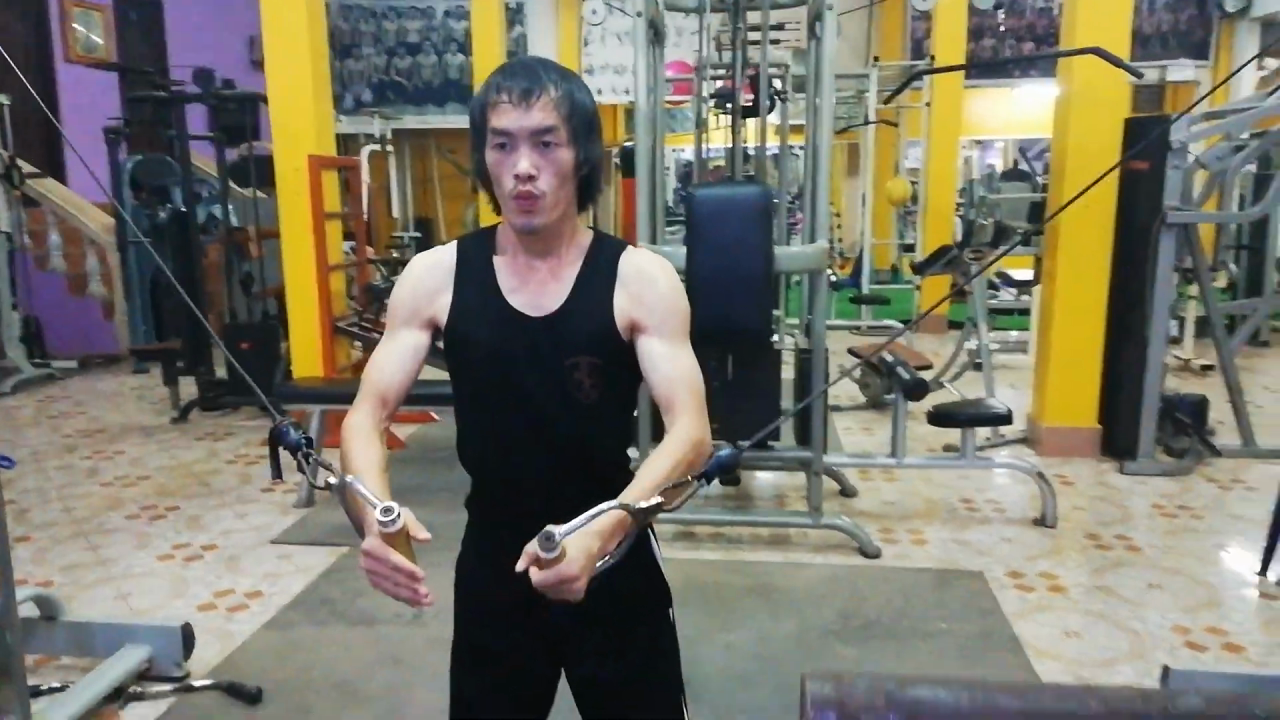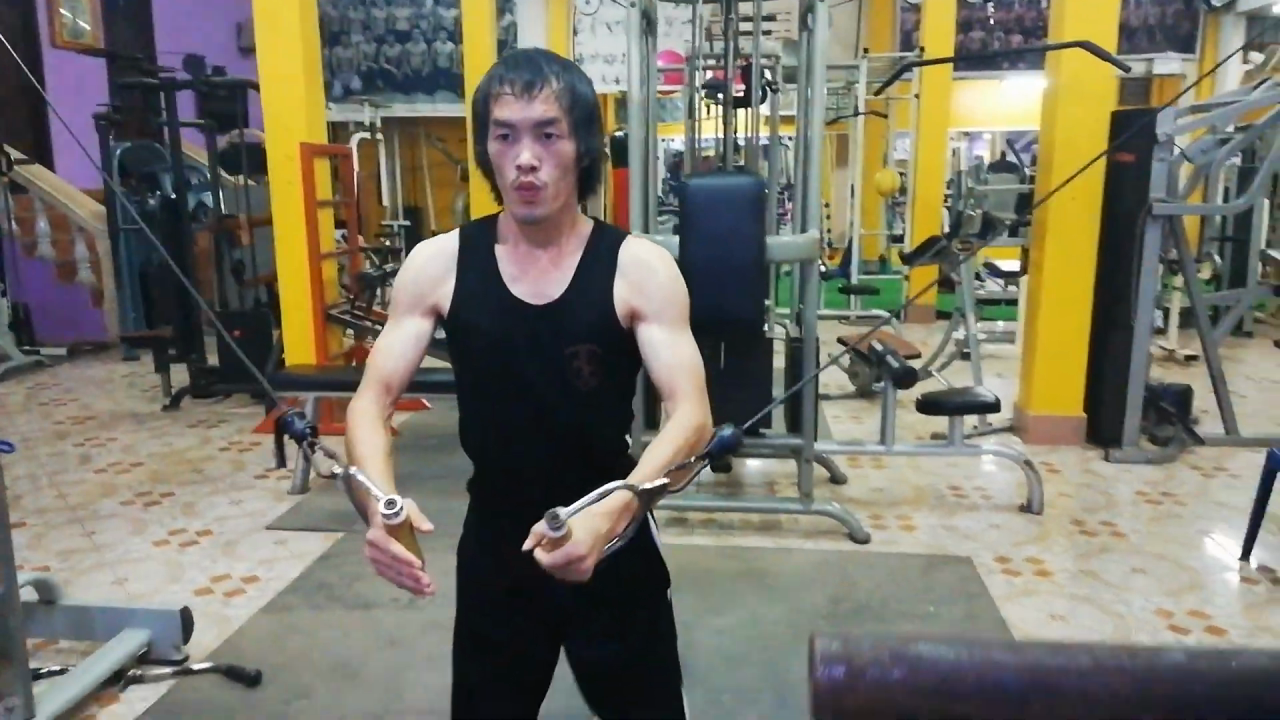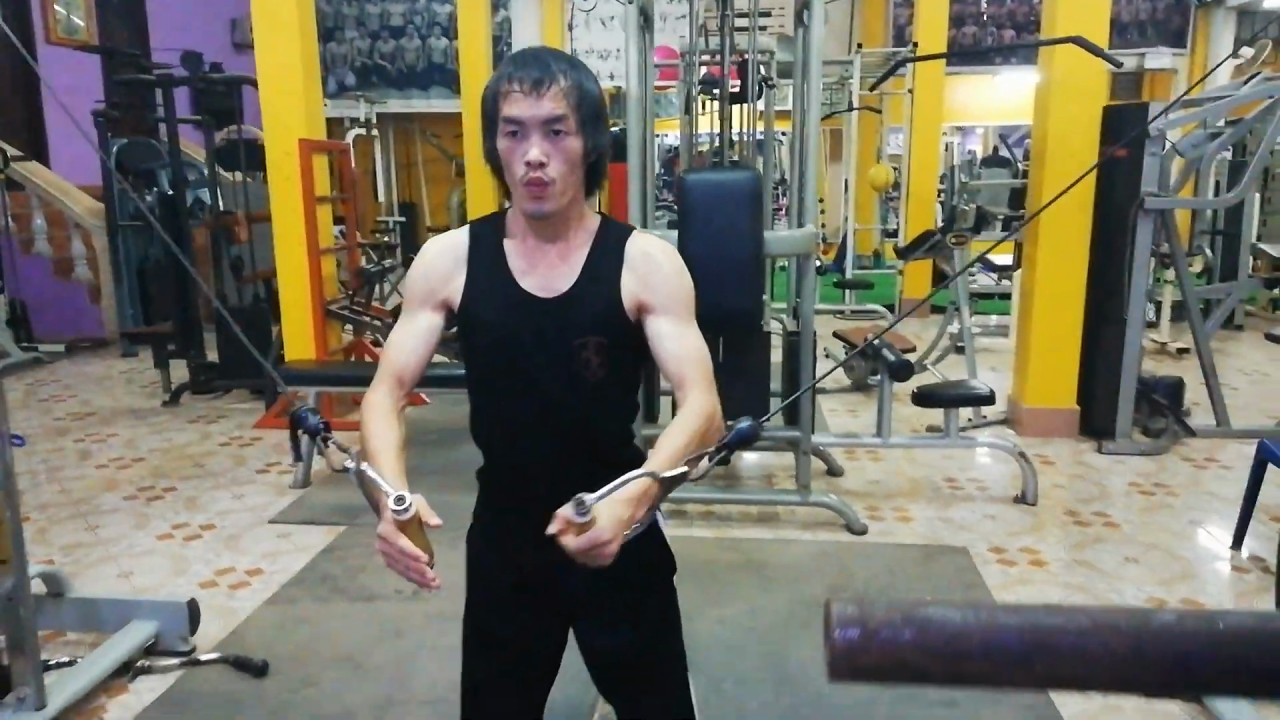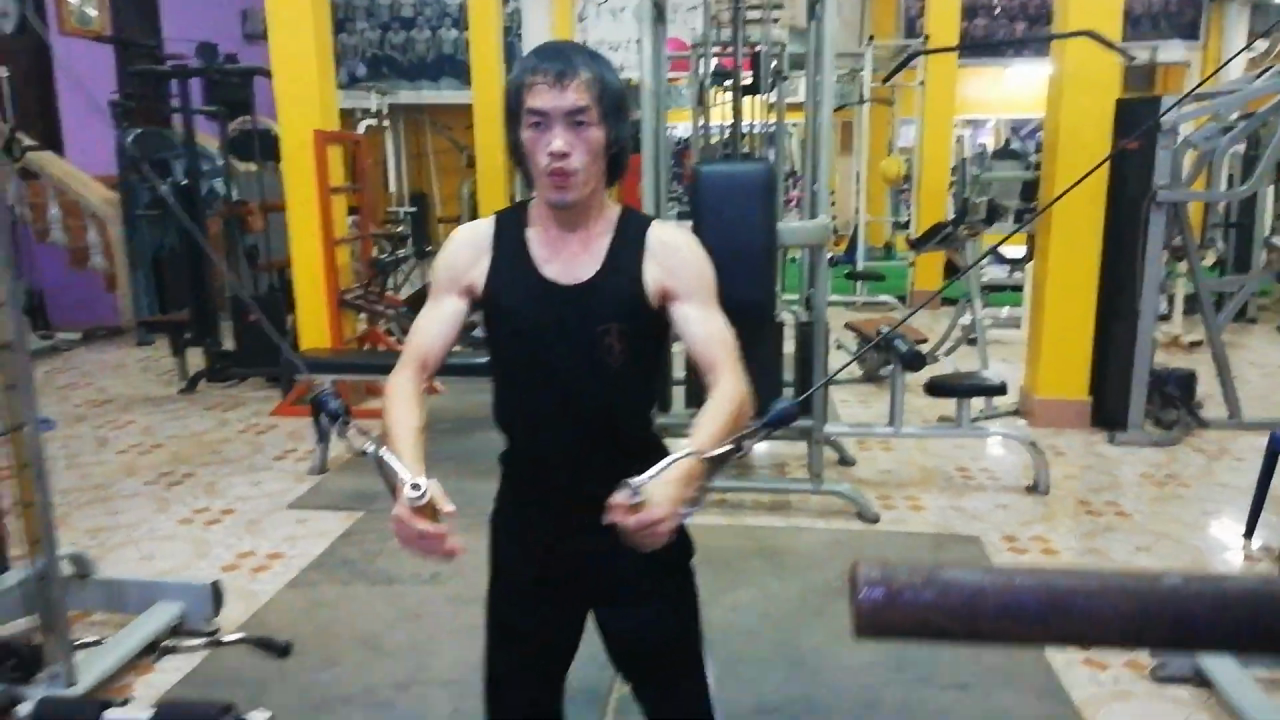
dt=0.1s
person 1, frame 1
left shoulder: (639, 279)
right shoulder: (437, 276)
left elbow: (691, 430)
right elbow: (370, 411)
left wrist: (604, 532)
right wrist: (378, 512)
left hip: (612, 563)
right hip: (492, 568)
person 1, frame 2
left shoulder: (638, 267)
right shoulder: (439, 264)
left elbow: (691, 416)
right elbow: (374, 398)
left wrist: (612, 512)
right wrist: (382, 504)
left hip: (612, 548)
right hip: (494, 551)
person 1, frame 3
left shoulder: (644, 261)
right shoulder: (450, 259)
left elbow: (699, 405)
right elbow: (387, 391)
left wrist: (635, 497)
right wrist: (396, 498)
left hip: (615, 532)
right hip: (504, 538)
person 1, frame 4
left shoulder: (665, 249)
right shoulder: (475, 248)
left elbow: (730, 387)
right elbow: (411, 374)
left wrist: (683, 475)
right wrist: (411, 481)
left hip: (638, 521)
right hip: (525, 520)
